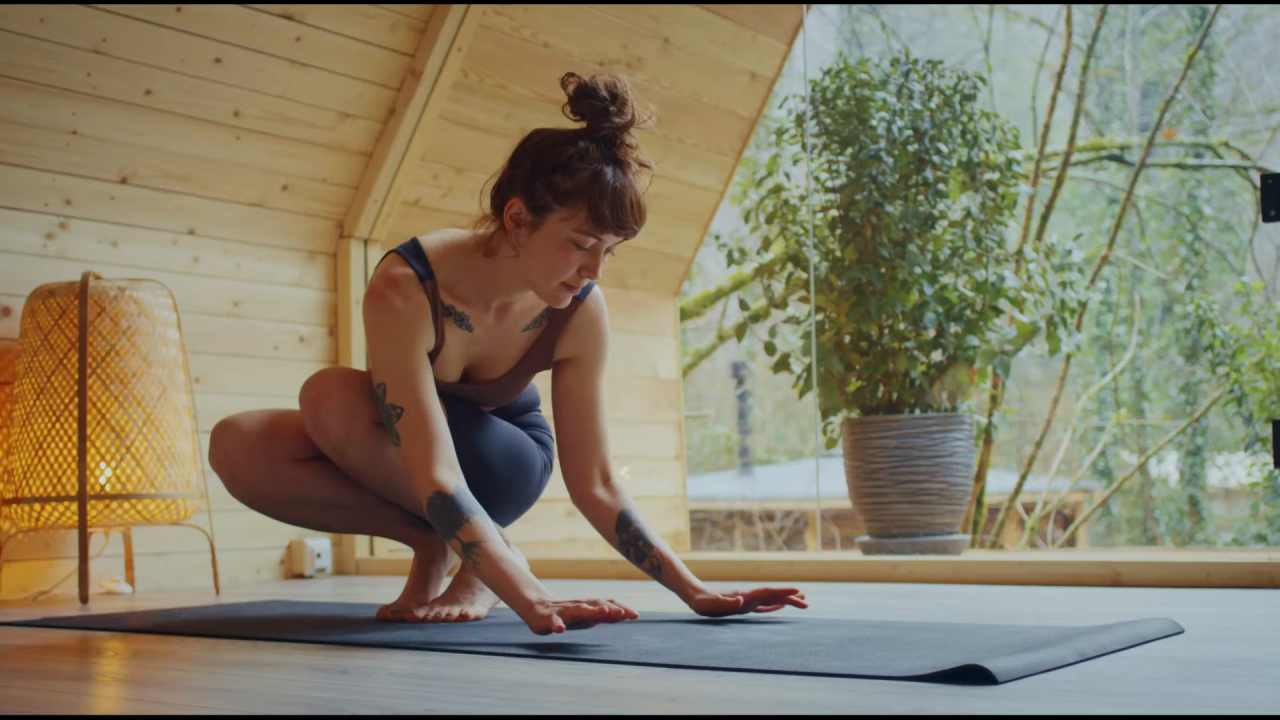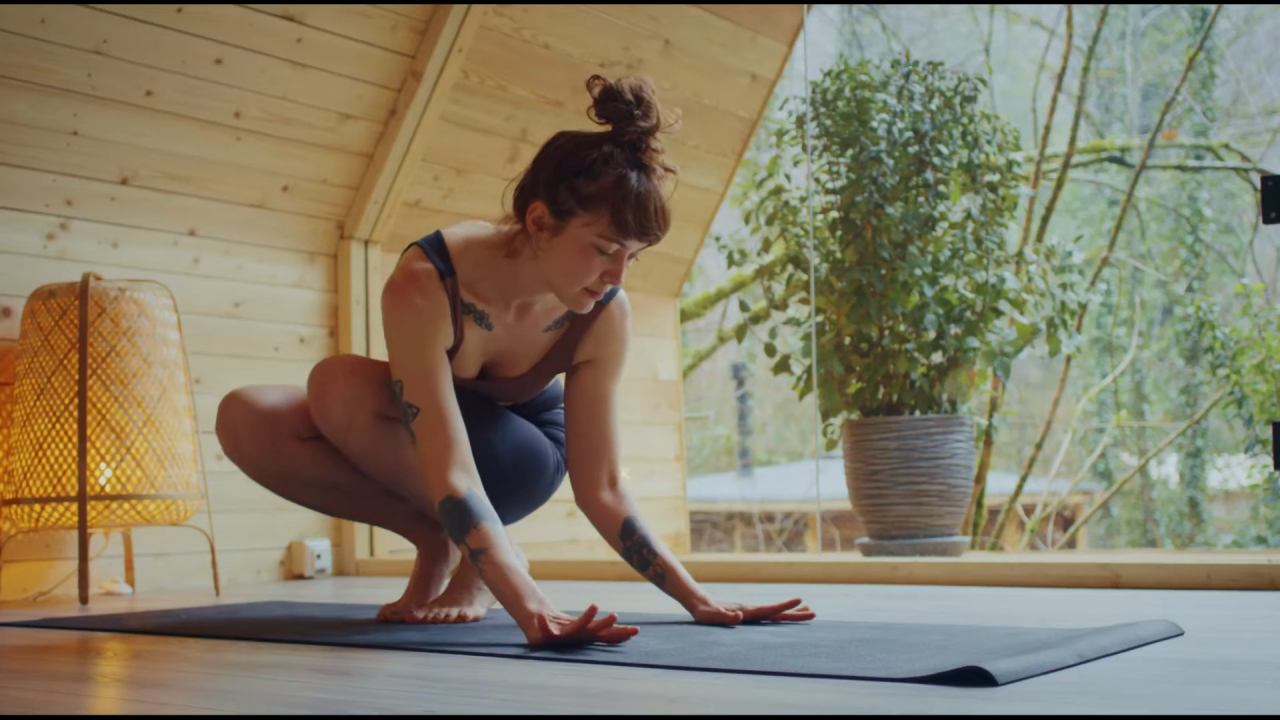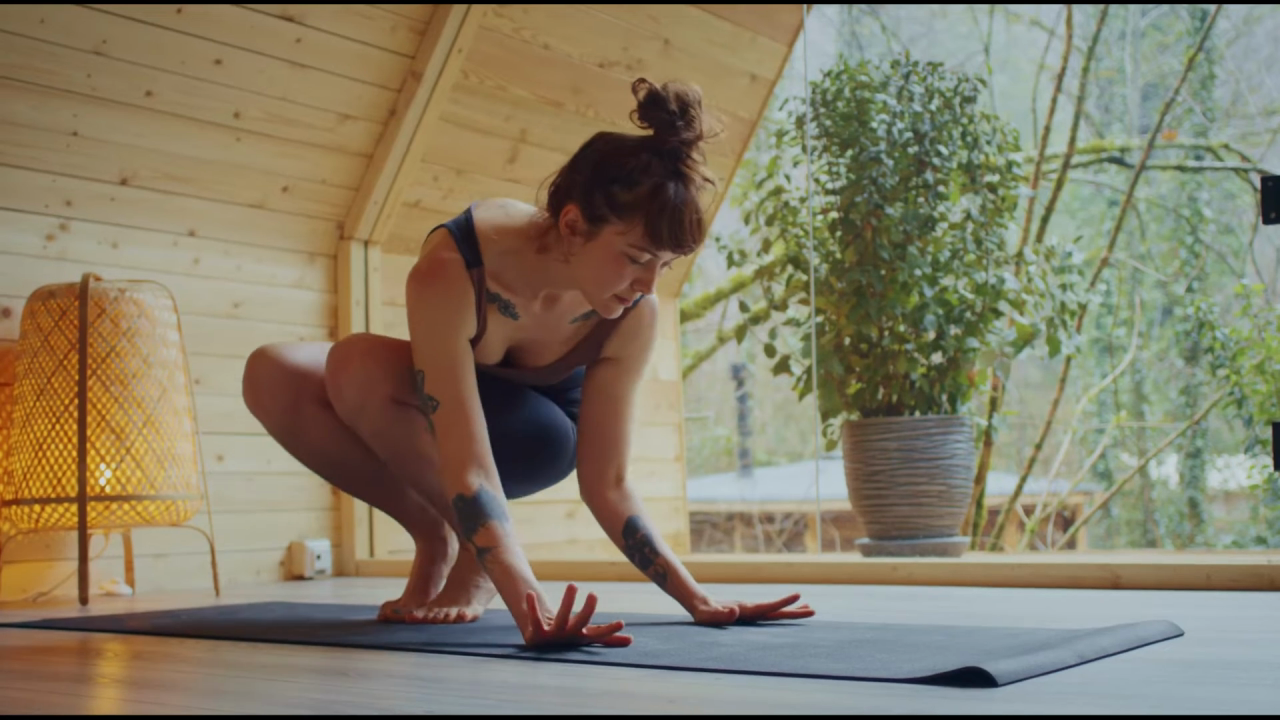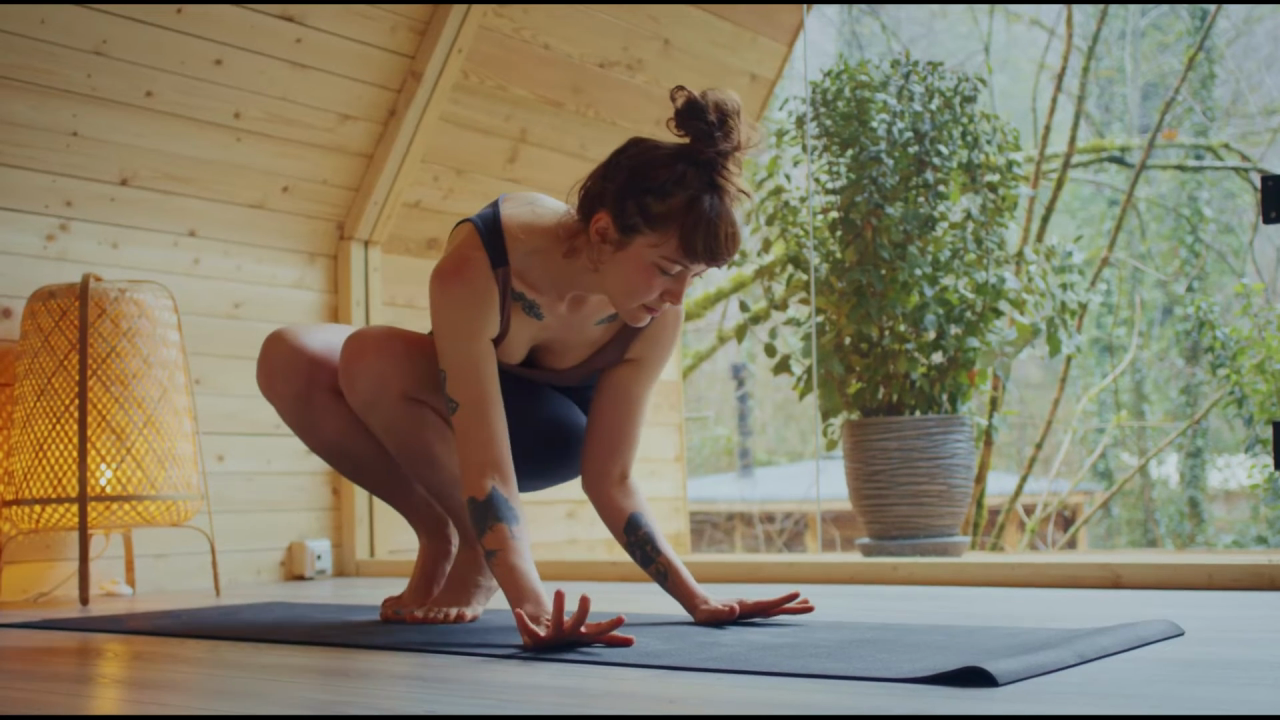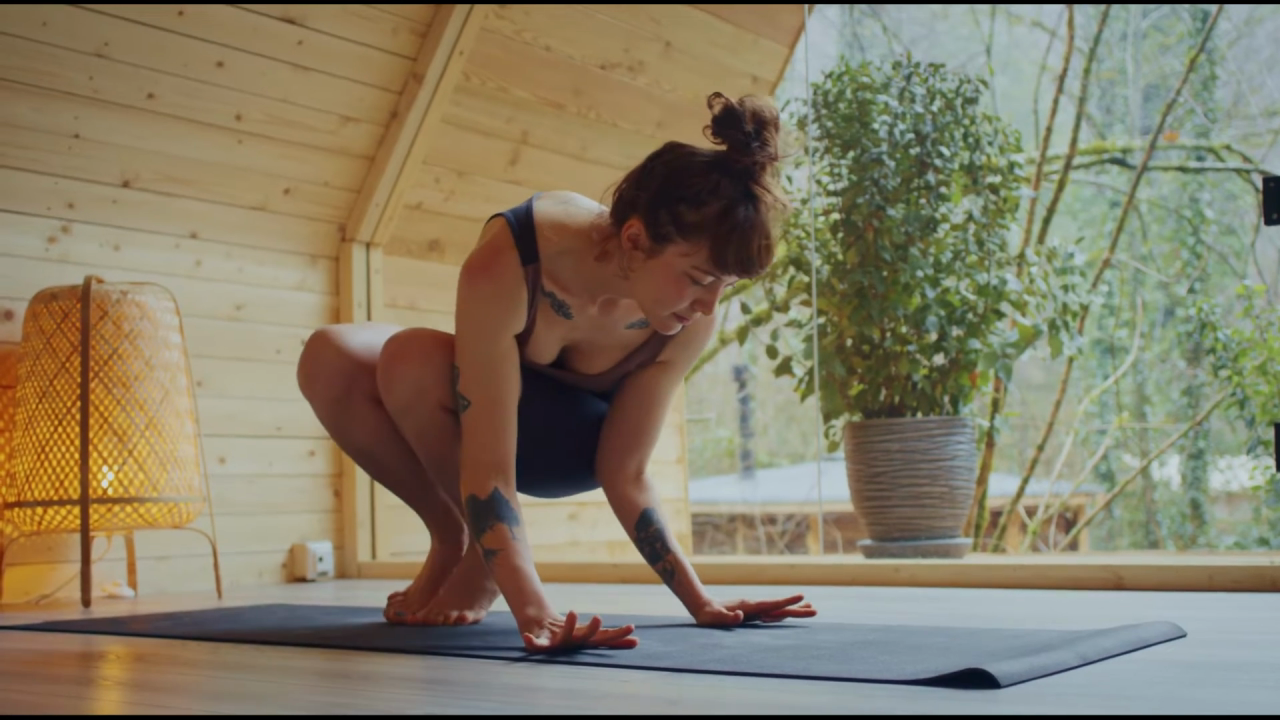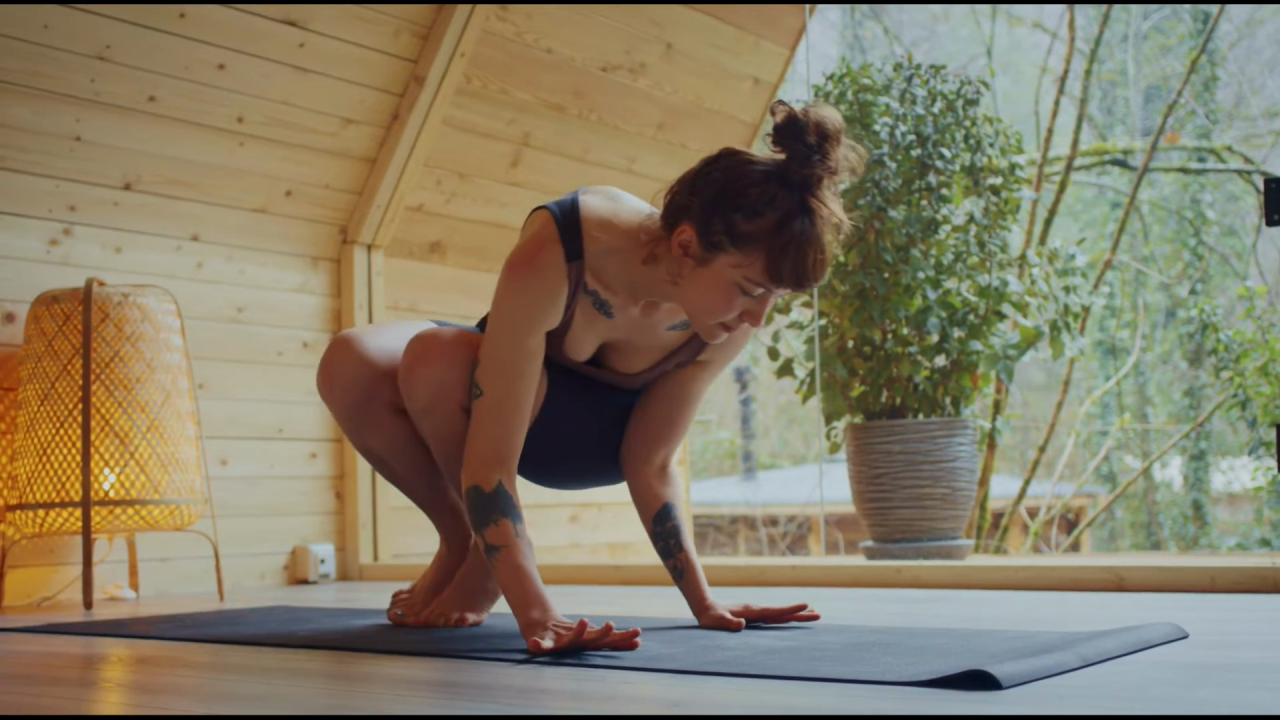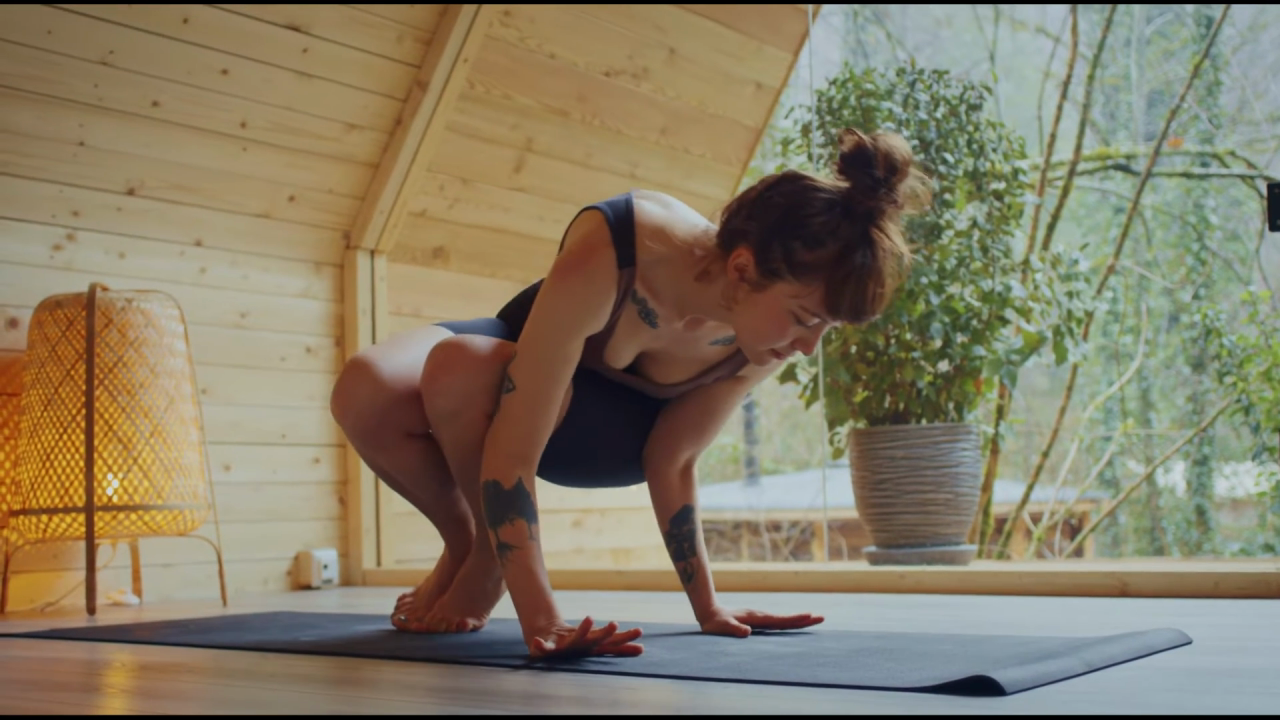
dt=0.4s
person 1, frame 1
left shoulder: (581, 314)
right shoulder: (402, 291)
left elbow: (594, 485)
right elbow: (435, 476)
left wrist: (692, 590)
right wrist: (530, 600)
left hip: (506, 462)
right hip: (401, 459)
left knee: (331, 401)
right knee: (239, 449)
left ankle: (484, 556)
right ankle: (434, 544)
person 1, frame 2
left shoulder: (604, 317)
right shoulder: (423, 286)
left elbow: (601, 489)
right elbow: (451, 476)
left wrist: (697, 601)
right wrist: (532, 610)
left hip: (525, 455)
right hip: (416, 450)
left knee: (339, 388)
right knee: (245, 419)
left ankle: (478, 553)
right ankle: (437, 543)
person 1, frame 3
left shoulder: (634, 317)
right shoulder: (449, 272)
left elbow: (606, 485)
right elbow: (469, 469)
left wrist: (696, 599)
right wrist: (530, 607)
left hip: (540, 433)
right hip: (434, 417)
left knee: (358, 369)
right knee: (272, 376)
left ankle: (474, 559)
right ankle: (436, 538)
person 1, frame 4
left shoulder: (657, 320)
right shoulder: (474, 267)
left elbow: (610, 480)
right elbow: (486, 471)
left wrist: (696, 599)
right wrist: (534, 609)
left hip: (553, 431)
right hip: (450, 406)
left knee: (371, 362)
right knee: (288, 359)
left ankle: (477, 550)
right ankle: (438, 536)
person 1, frame 5
left shoulder: (690, 325)
right shoulder: (505, 264)
left elbow: (625, 475)
right elbow: (487, 468)
left wrist: (699, 601)
right wrist: (534, 613)
left hip: (575, 442)
right hip: (466, 410)
left knee: (414, 363)
right knee: (329, 360)
left ankle: (481, 558)
right ankle: (452, 538)
person 1, frame 6
left shoulder: (727, 323)
right shoulder: (551, 255)
left elbow: (649, 464)
right elbow: (490, 459)
left wrist: (703, 601)
right wrist: (537, 615)
left hip: (594, 432)
right hip: (498, 367)
right knee: (350, 365)
left ankle: (487, 558)
right ankle: (460, 540)
person 1, frame 7
left shoulder: (759, 336)
right shoulder: (602, 259)
left elbow: (671, 462)
right elbow: (512, 452)
left wrist: (707, 605)
right wrist: (540, 620)
left hip: (614, 431)
right hip: (520, 357)
right knee: (365, 389)
left ankle: (489, 561)
right ankle: (468, 546)
